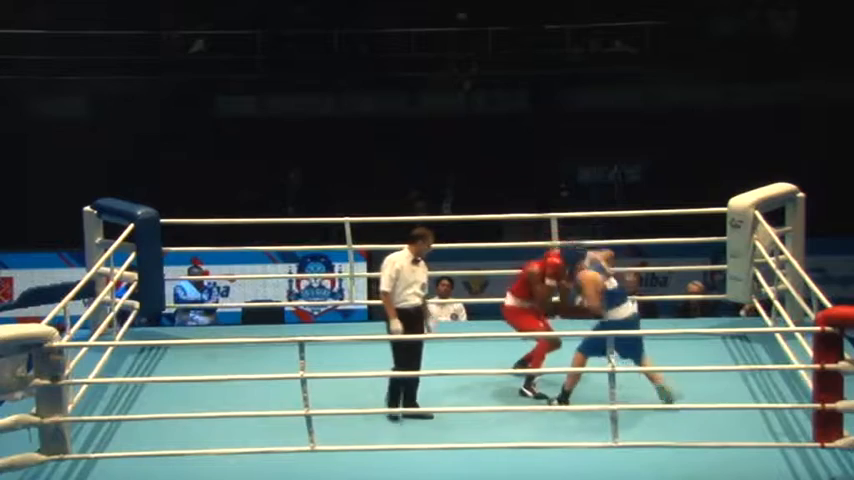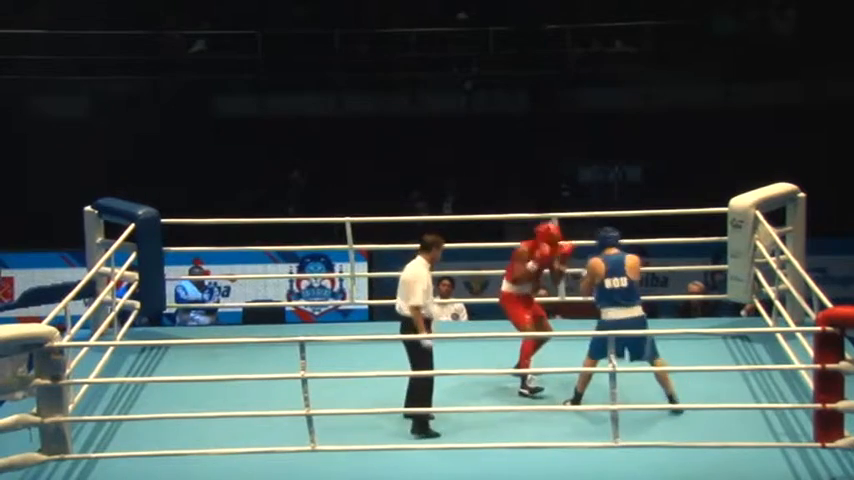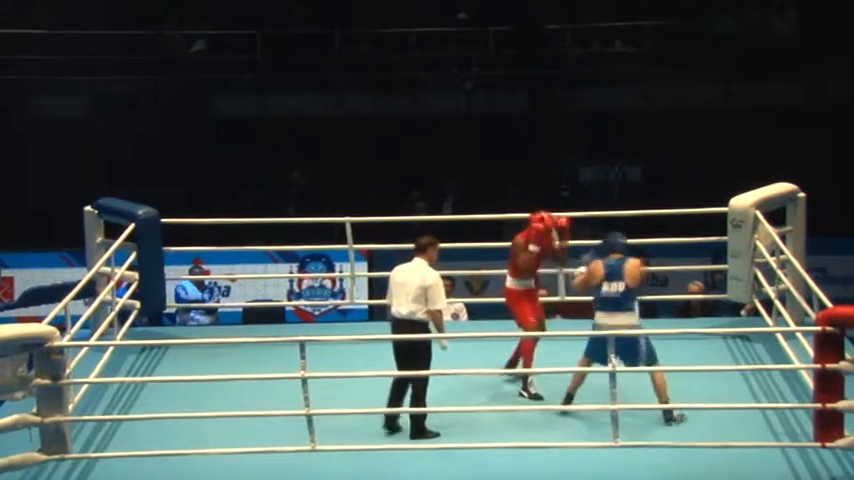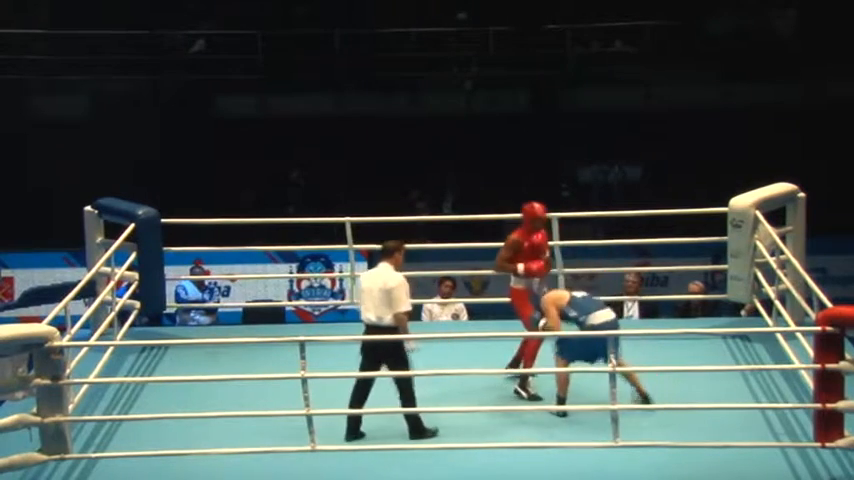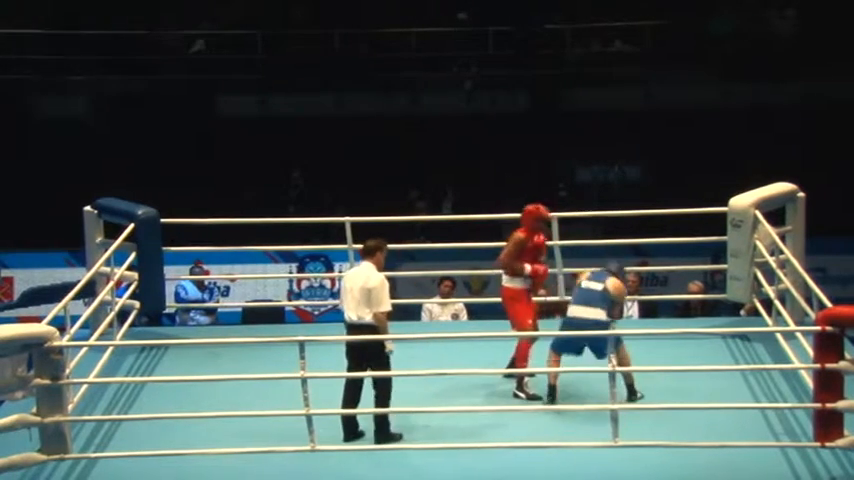
dt=0.5s
person 1, frame 1
left shoulder: (421, 265)
right shoulder: (394, 261)
right elbow: (385, 292)
left wrist: (427, 319)
right wrist: (393, 319)
left hip: (415, 316)
right hip: (400, 316)
left knee: (414, 365)
right knee: (402, 364)
left ankle: (410, 406)
right ankle: (393, 405)
person 1, frame 2
left shoulder: (420, 268)
right shoulder: (418, 272)
right elbow: (414, 307)
left wrist: (426, 329)
right wrist: (423, 333)
left hip: (415, 324)
right hip: (415, 326)
left knee: (420, 371)
right knee: (425, 373)
left ankle: (412, 408)
right ankle: (420, 424)
person 1, frame 3
left shoulder: (397, 270)
right shoulder: (431, 275)
left elbow: (390, 303)
right elbow: (435, 311)
right wrist: (442, 335)
left hip: (399, 328)
right hip: (418, 330)
left knee: (402, 375)
right knee: (419, 380)
left ankle: (391, 418)
right ankle: (417, 428)
person 1, frame 4
left shoulder: (365, 277)
right shoulder: (396, 279)
left elbow: (363, 307)
right elbow: (400, 315)
left hip: (370, 334)
right hip: (389, 335)
left knee: (363, 382)
right knee: (404, 383)
left ankle: (352, 429)
right ankle: (416, 429)
person 1, frame 5
left shoulder: (348, 276)
right shoulder: (377, 278)
left elbow: (344, 306)
right elbow: (380, 314)
right wrist: (387, 339)
left hip: (352, 333)
right hip: (371, 335)
left knee: (353, 383)
right knee: (382, 385)
left ankle: (350, 430)
right ankle: (382, 432)
person 2, frame 1
left shoulder: (556, 272)
right shoulder: (535, 271)
left elbow: (566, 299)
right elbow: (543, 301)
right wrist: (551, 279)
left hip: (529, 308)
right hip: (514, 309)
left knee: (554, 342)
right knee: (547, 338)
left ankle: (521, 364)
right ankle: (528, 385)
person 2, frame 2
left shoulder: (551, 251)
right shoulder: (524, 249)
left elbow: (556, 280)
right elbow: (516, 278)
left wrist: (562, 262)
right wrist: (535, 262)
left hip: (527, 296)
right hip: (510, 296)
left knee: (546, 333)
right knee: (530, 333)
left ankle: (520, 366)
right ankle: (525, 383)
person 2, frame 3
left shoulder: (547, 238)
right shoulder: (521, 241)
left elbow: (560, 257)
right elbow: (524, 267)
left wrist: (562, 237)
right wrist: (535, 244)
left hip: (530, 289)
right hip: (516, 292)
left knee: (536, 331)
right knee: (532, 330)
left ankle: (511, 366)
right ankle: (525, 384)
person 2, frame 4
left shoulder: (542, 234)
right shoulder: (516, 238)
left elbow: (546, 264)
right elbow: (498, 265)
left wrist: (543, 250)
right wrist: (523, 268)
left hip: (535, 290)
right hip: (521, 292)
left knee: (535, 332)
left ankle: (514, 365)
right ankle: (523, 384)
person 2, frame 5
left shoulder: (535, 238)
right shoulder: (520, 237)
left elbow: (539, 262)
right elbow: (503, 261)
right wrist: (530, 268)
left hip: (521, 289)
right hip: (514, 291)
left knee: (530, 331)
right knee: (527, 334)
left ankle: (513, 367)
right ankle: (520, 386)
person 3, frame 1
left shoulder: (584, 276)
right shoulder: (593, 258)
left elbow: (596, 307)
right elbow: (609, 254)
left wrist: (581, 301)
left hip: (615, 321)
right hip: (630, 314)
left knee: (580, 355)
right knee: (640, 359)
left ankle: (563, 398)
right ankle: (664, 391)
person 3, frame 2
left shoulder: (595, 263)
right shoulder: (634, 260)
left elbow: (586, 291)
left hip: (610, 321)
right hip: (636, 319)
left knee: (592, 358)
right knee: (655, 359)
left ankle: (576, 399)
right ankle: (672, 400)
person 3, frame 3
left shoulder: (596, 266)
right shoulder: (634, 265)
left elbow: (579, 286)
left wrist: (582, 271)
left hip: (603, 327)
right hip: (629, 327)
left knee: (586, 360)
right knee: (653, 366)
left ankle: (567, 401)
right ankle: (668, 413)
person 3, frame 4
left shoulder: (548, 299)
right shoulder: (565, 293)
left elbow: (555, 327)
left wrist: (543, 324)
left hip: (596, 326)
right hip: (611, 321)
left knee: (561, 359)
right knee: (615, 360)
left ankle: (560, 406)
right ankle: (643, 395)
person 3, frame 5
left shoulder: (585, 276)
right shoulder: (618, 285)
right elbow: (614, 315)
left hip: (572, 320)
right hip: (597, 323)
left knee: (555, 353)
right knee: (619, 347)
left ankle: (551, 394)
right ankle: (632, 392)
